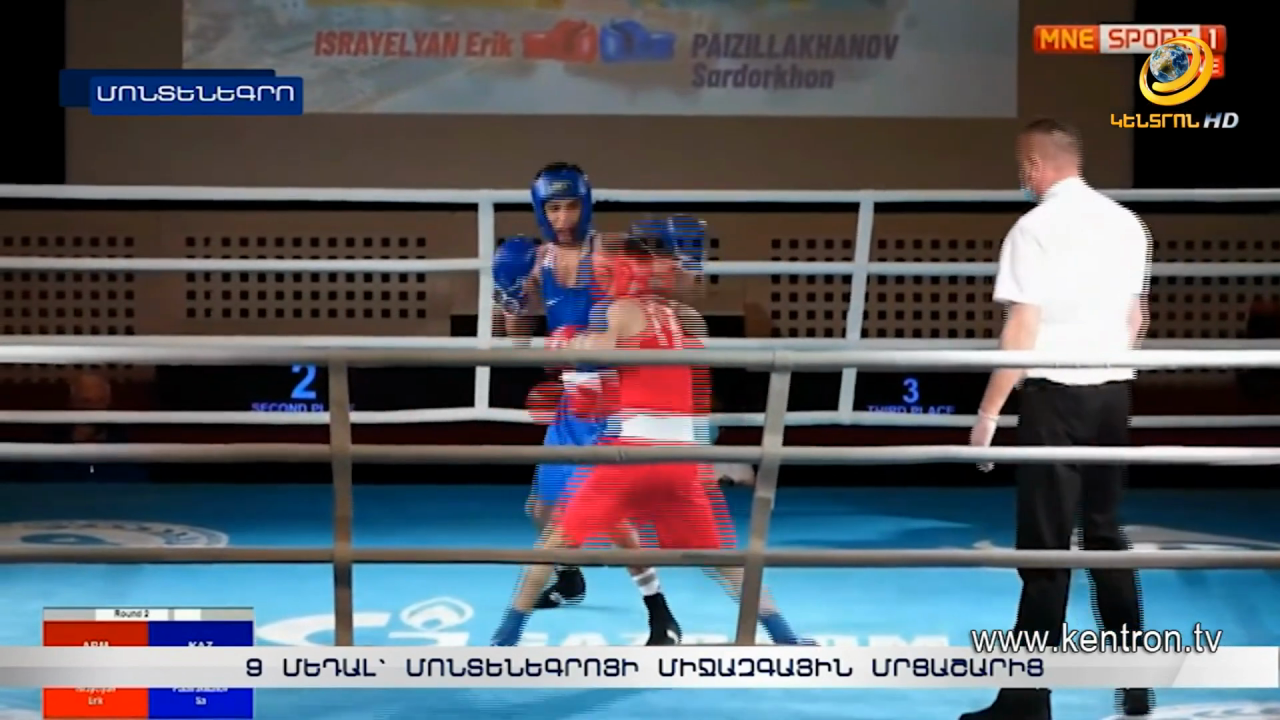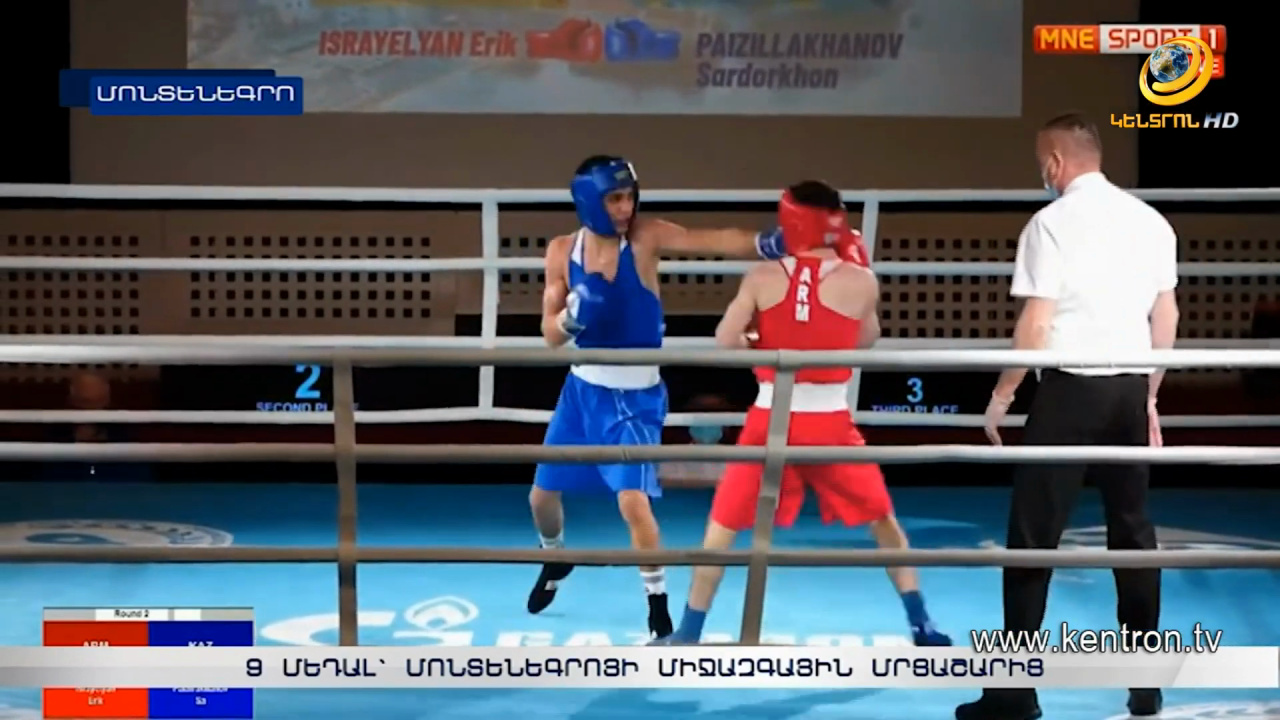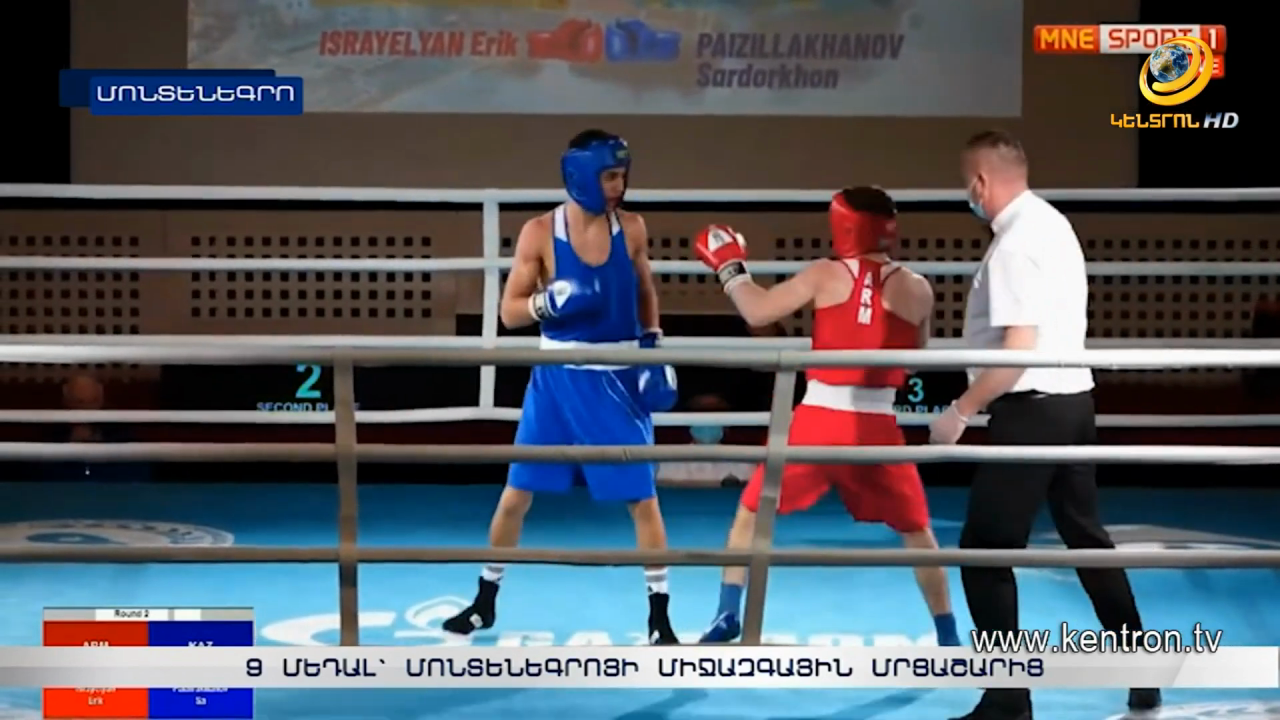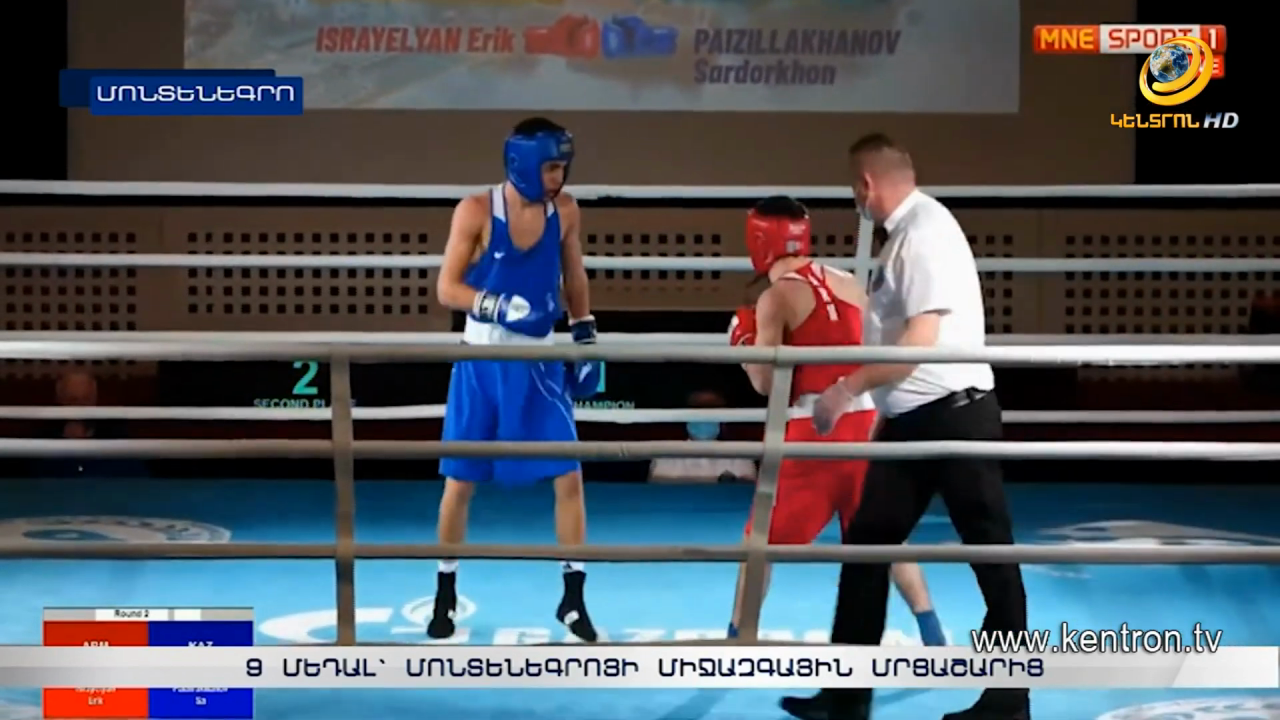
dt=0.4s
person 1, frame 1
left shoulder: (1036, 226)
right shoulder: (1126, 223)
left elbow: (1022, 330)
right elbow: (1135, 318)
left wrist: (988, 411)
left hip: (1058, 397)
right hip: (1113, 391)
left knee: (1044, 546)
right knee: (1105, 534)
person 1, frame 2
left shoulder: (1052, 220)
right shoulder: (1150, 220)
left elbow: (1036, 323)
right elbow: (1165, 318)
left wrist: (1000, 395)
left hip: (1072, 389)
right hip: (1131, 389)
left knee: (1033, 536)
right knee: (1133, 533)
person 1, frame 3
left shoulder: (1014, 245)
right shoulder: (1052, 225)
left elbow: (1018, 351)
left wrist: (960, 411)
left hip: (1032, 409)
right hip: (1070, 400)
left knee: (986, 549)
right knee: (1086, 537)
person 1, frame 4
left shoulder: (927, 233)
right shoulder: (908, 232)
left elbow: (921, 341)
left wrist: (845, 388)
right wrist: (873, 401)
left hip: (956, 413)
right hip: (915, 417)
left knee: (988, 552)
right knee: (867, 545)
person 2, frame 1
right shoulder: (536, 260)
right elbow: (517, 332)
right wrist: (510, 294)
right knee: (541, 509)
left ankle: (661, 617)
right ankle: (569, 579)
person 2, frame 2
left shoulder: (646, 236)
right shoulder: (561, 251)
left elbow: (721, 240)
right elbow: (550, 336)
left wrist: (774, 242)
right wrist: (571, 317)
left hip: (634, 395)
right hip: (582, 388)
left knee: (632, 500)
right knee: (542, 496)
left ankle: (659, 614)
right ankle: (555, 561)
person 2, frame 3
left shoulder: (630, 228)
right shoulder: (539, 232)
left elbow: (646, 293)
right elbow: (510, 313)
left wrist: (654, 351)
right wrist: (553, 299)
left hip: (618, 380)
right hip: (556, 377)
left knee: (643, 499)
right knee: (516, 496)
left ankle: (660, 618)
right ankle: (484, 602)
person 2, frame 4
left shoulder: (565, 209)
right shoulder: (476, 210)
right elbow: (448, 288)
left wrist: (585, 335)
right wrist: (501, 307)
left hip: (541, 364)
right hip: (483, 362)
left knee: (569, 478)
right knee: (459, 484)
left ankle: (573, 599)
right ankle: (446, 597)
person 3, frame 1
left shoulder: (622, 312)
right shoulder: (678, 319)
left elbow: (592, 366)
left hip: (633, 450)
right hip: (682, 458)
left knee: (561, 540)
left ankle: (506, 638)
right ankle: (786, 639)
person 3, frame 2
left shoulder: (764, 276)
right shoulder: (860, 281)
left elbow: (725, 340)
left wrist: (751, 342)
left hip: (771, 421)
right hip: (830, 422)
left knee: (724, 523)
right knee: (881, 520)
left ankle: (687, 634)
right ankle: (921, 625)
person 3, frame 3
left shoulder: (825, 274)
right shoulder: (917, 289)
left elbow: (758, 312)
right elbow: (916, 353)
left wrist: (727, 264)
left hip: (819, 419)
right hip: (876, 425)
left knee: (751, 511)
right knee: (917, 533)
left ankle: (727, 617)
right ankle: (949, 642)
person 3, frame 4
left shoulder: (776, 297)
right shoulder: (847, 281)
left elbow: (765, 381)
left wrist: (742, 341)
left hip: (812, 428)
right hip: (863, 422)
left knee: (762, 542)
right ankle: (934, 640)
